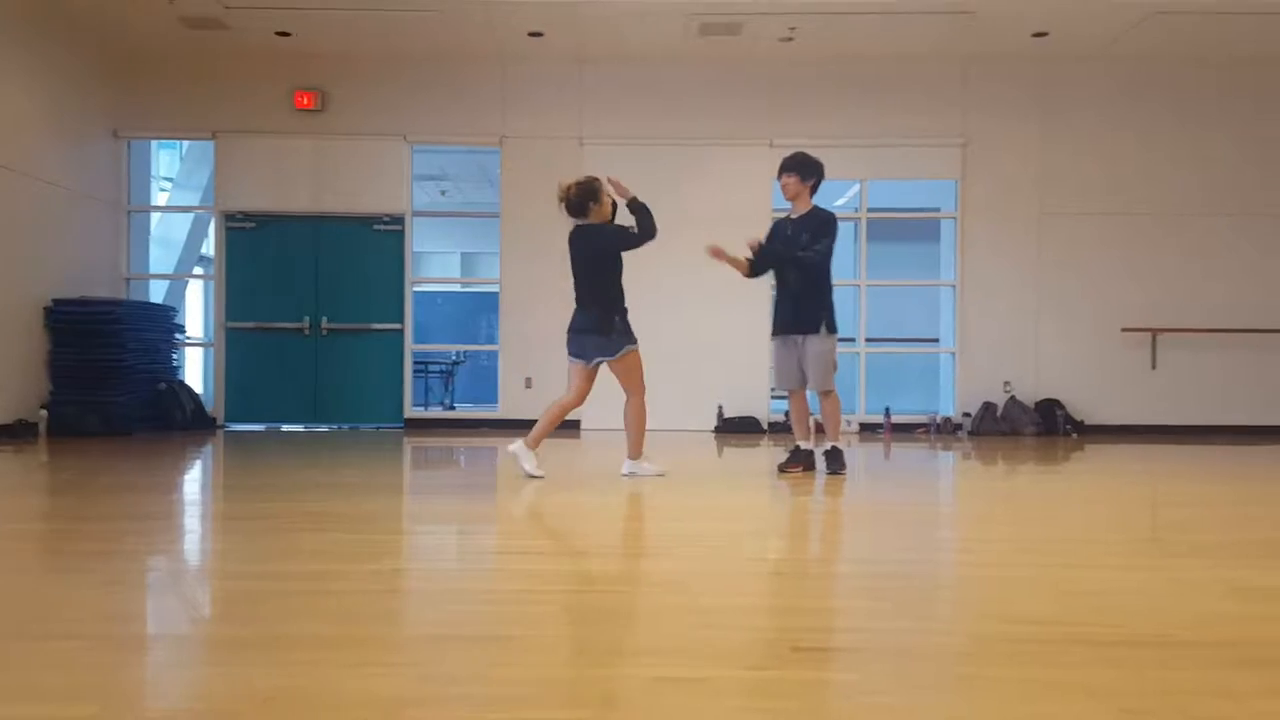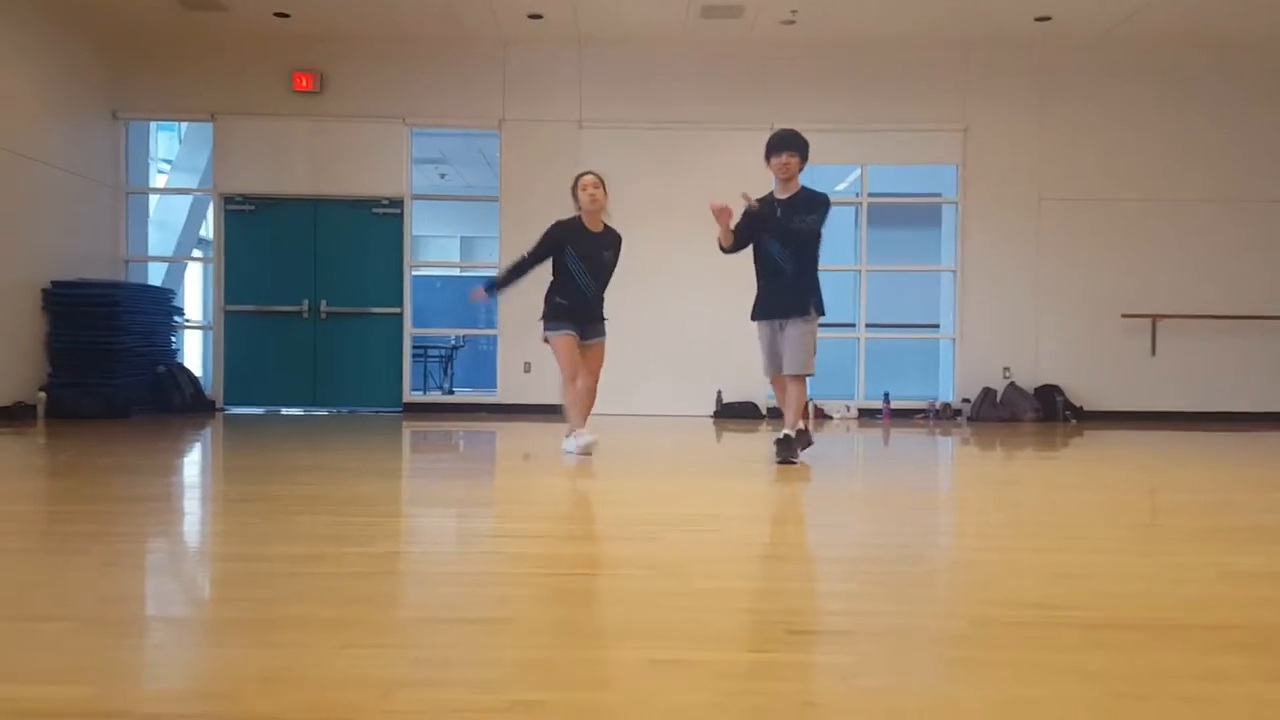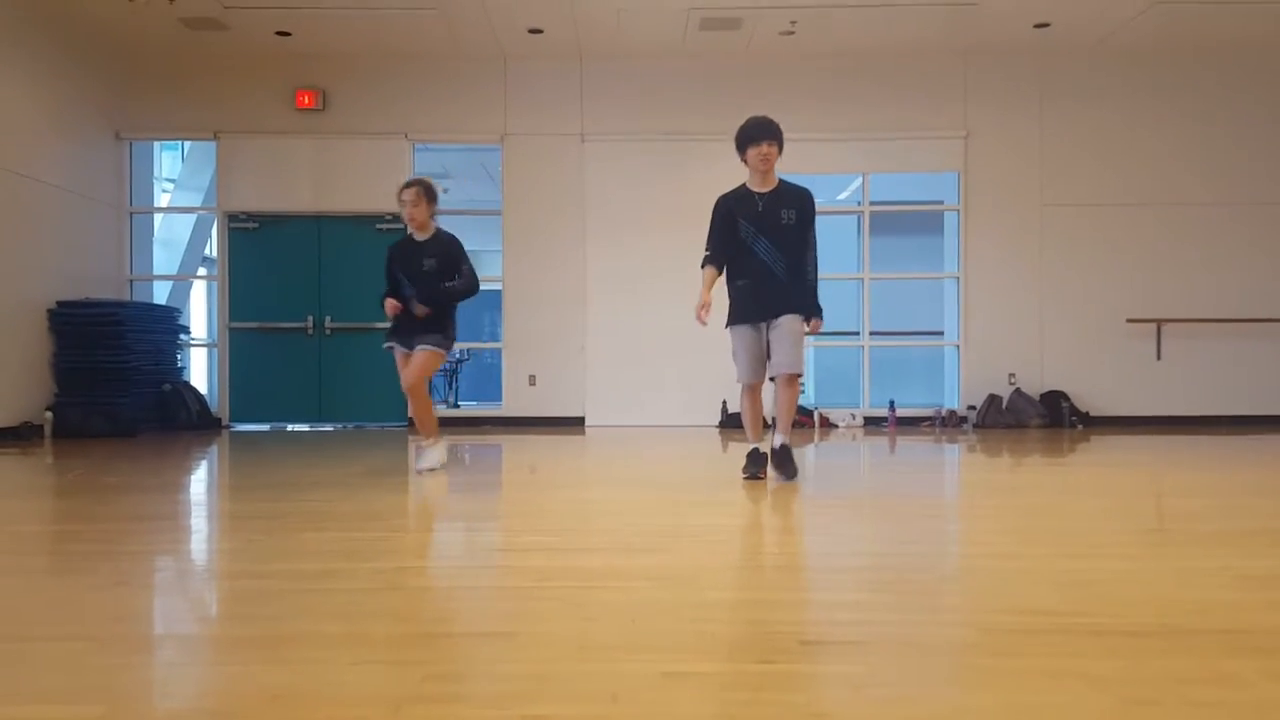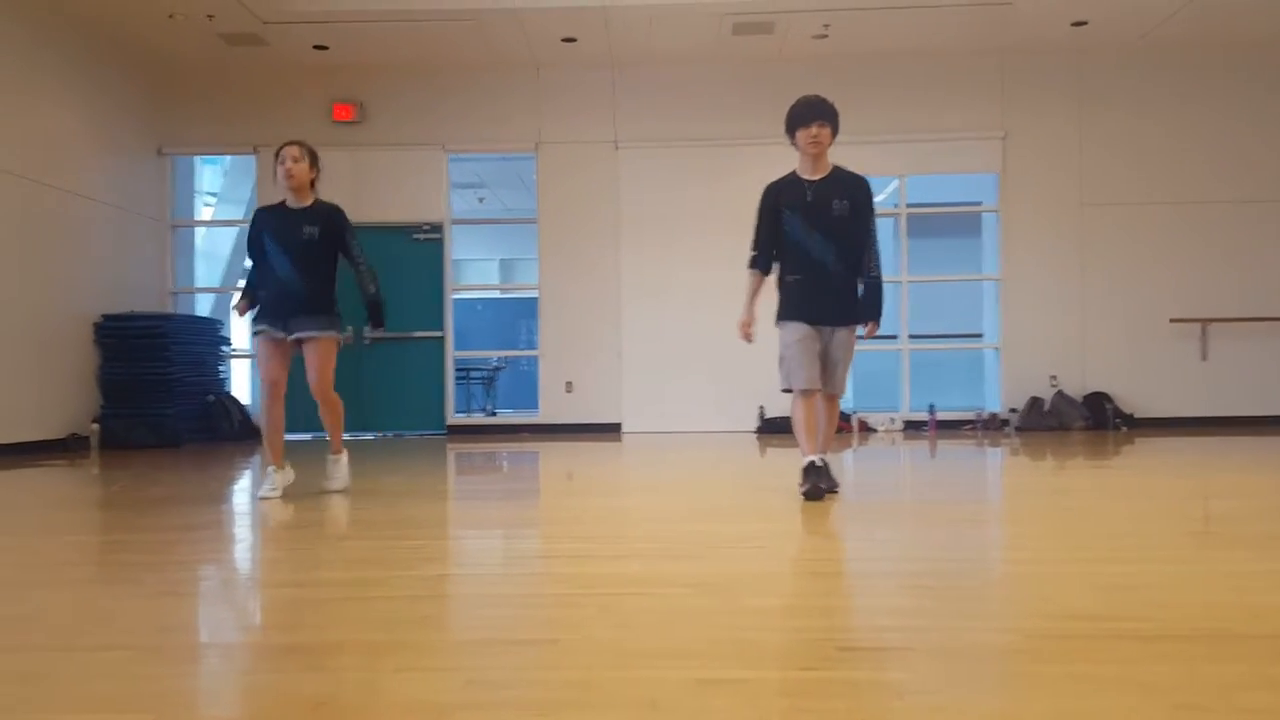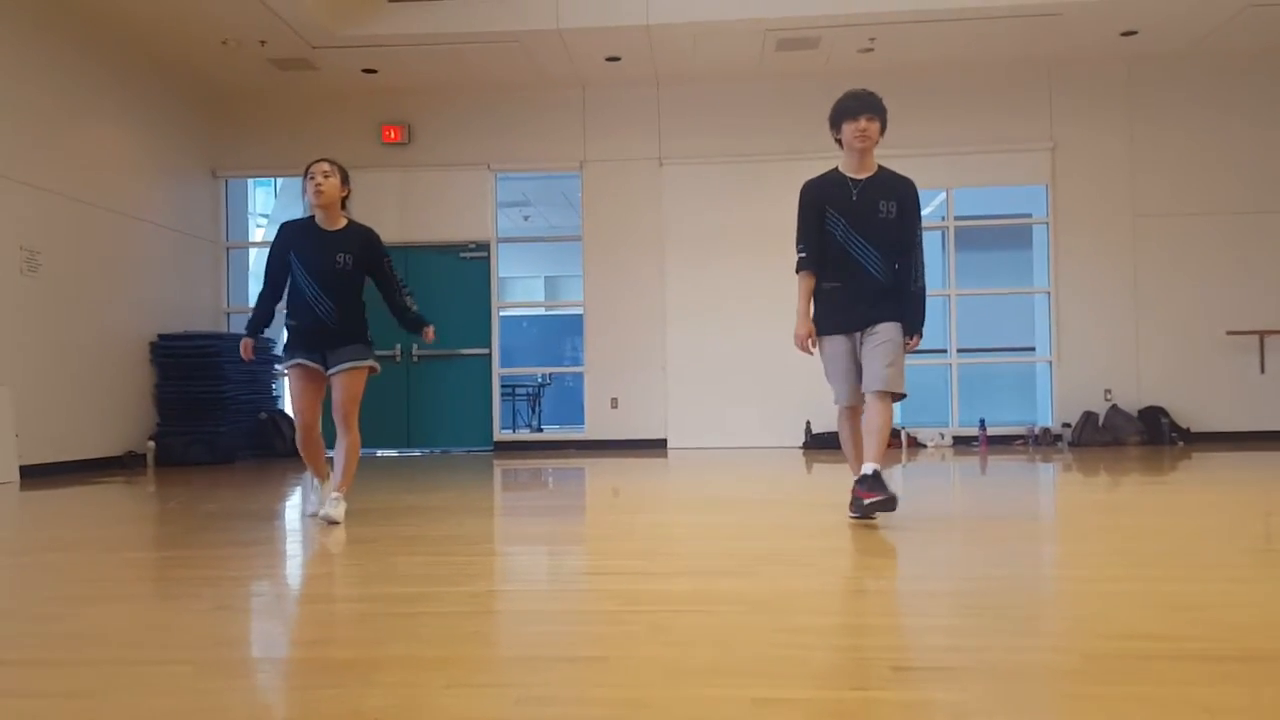
dt=1s
person 1, frame 1
left shoulder: (824, 221)
right shoulder: (780, 227)
left elbow: (815, 262)
right elbow: (756, 267)
left wrist: (771, 251)
right wrist: (729, 258)
left hip: (816, 318)
right hip: (785, 319)
left knee: (824, 387)
right knee: (793, 388)
left ankle: (833, 449)
right ankle: (803, 449)
person 1, frame 2
left shoulder: (816, 202)
right shoulder: (757, 208)
left elbow: (802, 235)
right elbow: (733, 245)
left wrist: (762, 219)
right wrist: (724, 229)
left hip: (802, 302)
right hip: (767, 304)
left knee: (796, 372)
right knee: (776, 375)
left ankle: (788, 436)
right ankle: (800, 429)
person 1, frame 3
left shoulder: (799, 198)
right shoulder: (728, 204)
left elbow: (807, 257)
right elbow: (714, 254)
left wrist: (813, 307)
right wrist: (705, 293)
left hip: (787, 306)
right hip: (744, 308)
left knee: (787, 375)
right knee: (750, 383)
left ankle: (780, 444)
right ankle: (756, 451)
person 1, frame 4
left shoulder: (855, 187)
right shoulder: (776, 193)
left elbow: (868, 252)
right elbow: (761, 256)
left wrist: (871, 307)
right wrist: (749, 308)
left hip: (842, 310)
right hip: (796, 310)
left knee: (831, 391)
right knee: (803, 388)
left ankle: (821, 461)
right ankle: (810, 466)
person 1, frame 5
left shoulder: (901, 189)
right shoulder: (816, 191)
left elbow: (913, 260)
right elbow: (807, 259)
left wrist: (914, 320)
right wrist: (803, 315)
left hip: (885, 314)
right hip: (834, 317)
left knee: (879, 393)
right knee: (849, 403)
left ankle: (870, 478)
right ankle: (862, 480)
person 2, frame 1
left shoulder: (580, 236)
right shoulder: (602, 236)
right elbow: (648, 231)
left wrist: (617, 202)
right wrist: (631, 198)
left hip: (582, 325)
right hip: (608, 326)
left knee: (573, 396)
right knee: (635, 393)
left ankle: (526, 447)
right ankle: (636, 460)
person 2, frame 2
left shoulder: (613, 239)
right shoulder: (563, 231)
right elbow: (529, 261)
right wrist: (492, 288)
left hip: (592, 317)
right hip: (561, 314)
left knee: (591, 380)
right knee: (569, 375)
left ankle: (573, 437)
right ankle: (578, 432)
person 2, frame 3
left shoulder: (447, 245)
right shoulder: (398, 249)
left elbow: (470, 284)
right elbow: (391, 288)
left wrist: (434, 299)
right wrist: (388, 302)
left hip: (436, 330)
right hip: (403, 329)
left knee: (412, 385)
right knee: (416, 392)
left ankle: (431, 442)
right ankle: (435, 446)
person 2, frame 4
left shoulder: (330, 215)
right shoulder: (264, 218)
left elbow: (356, 260)
right elbow: (257, 264)
left wrist: (372, 302)
right wrist: (248, 297)
left hip: (317, 313)
right hip: (272, 312)
left knee: (321, 389)
right knee: (271, 389)
left ankle: (337, 456)
right ankle: (277, 469)
person 2, frame 5
left shoulder: (364, 238)
right shoulder: (289, 234)
left elbow: (391, 285)
right elbow: (272, 286)
left wrist: (418, 324)
right wrist: (252, 331)
left hip: (349, 341)
right hip: (303, 342)
left knee: (345, 419)
right knee: (304, 422)
left ankle: (338, 497)
right ankle: (321, 481)
